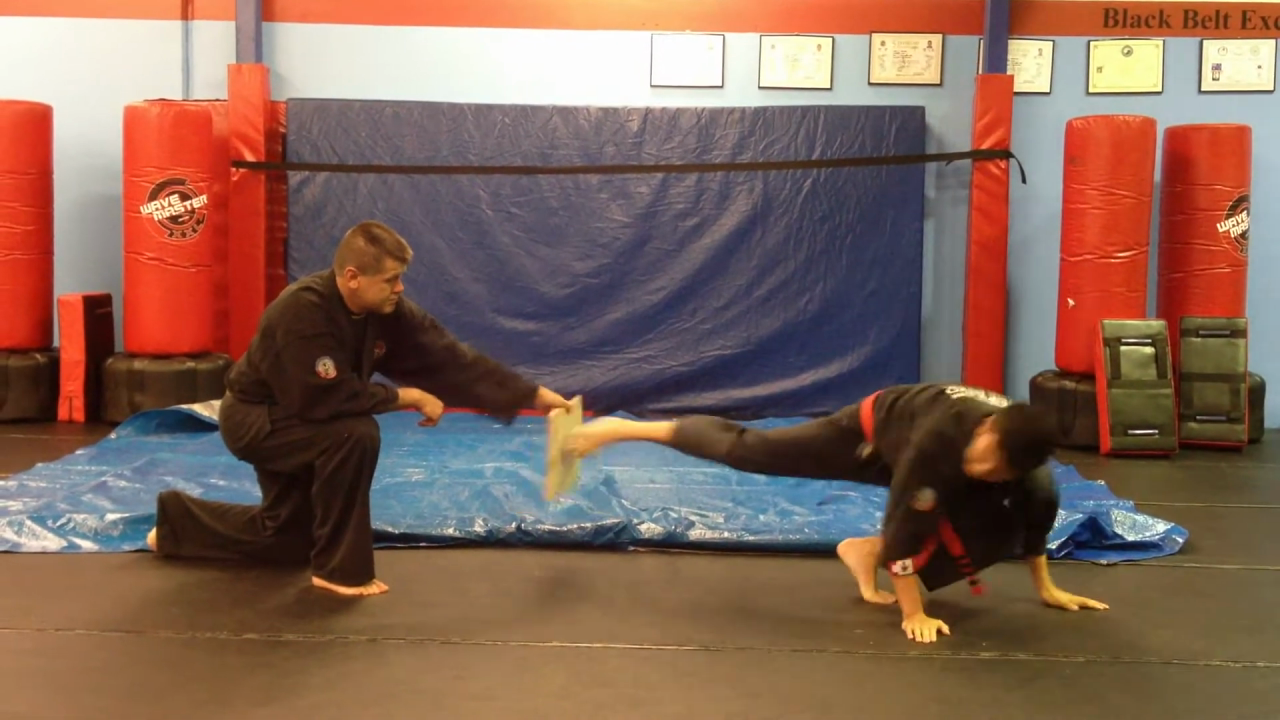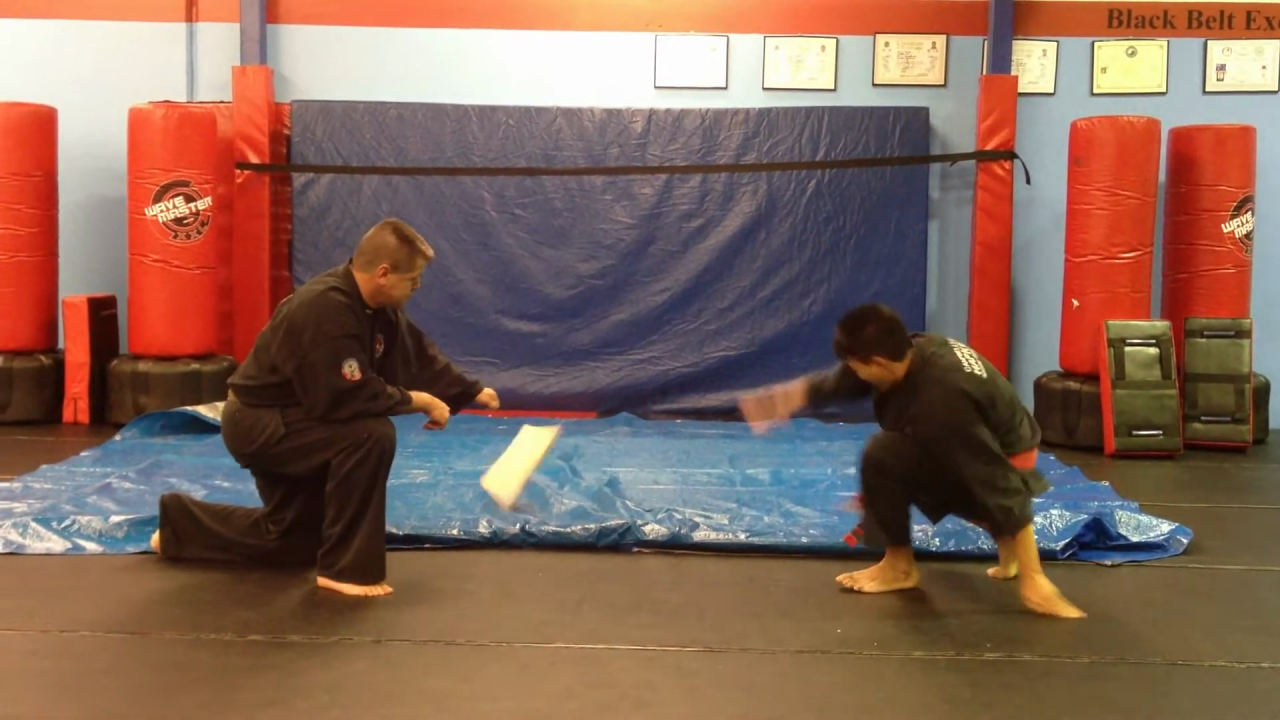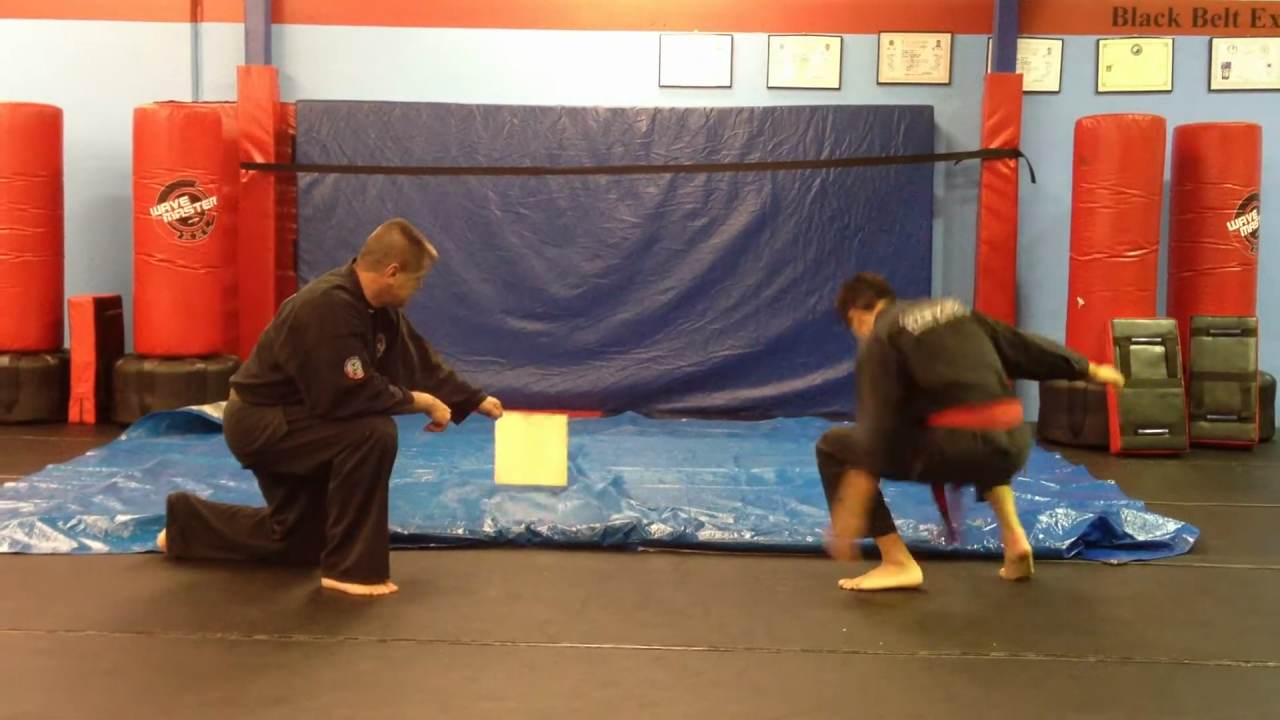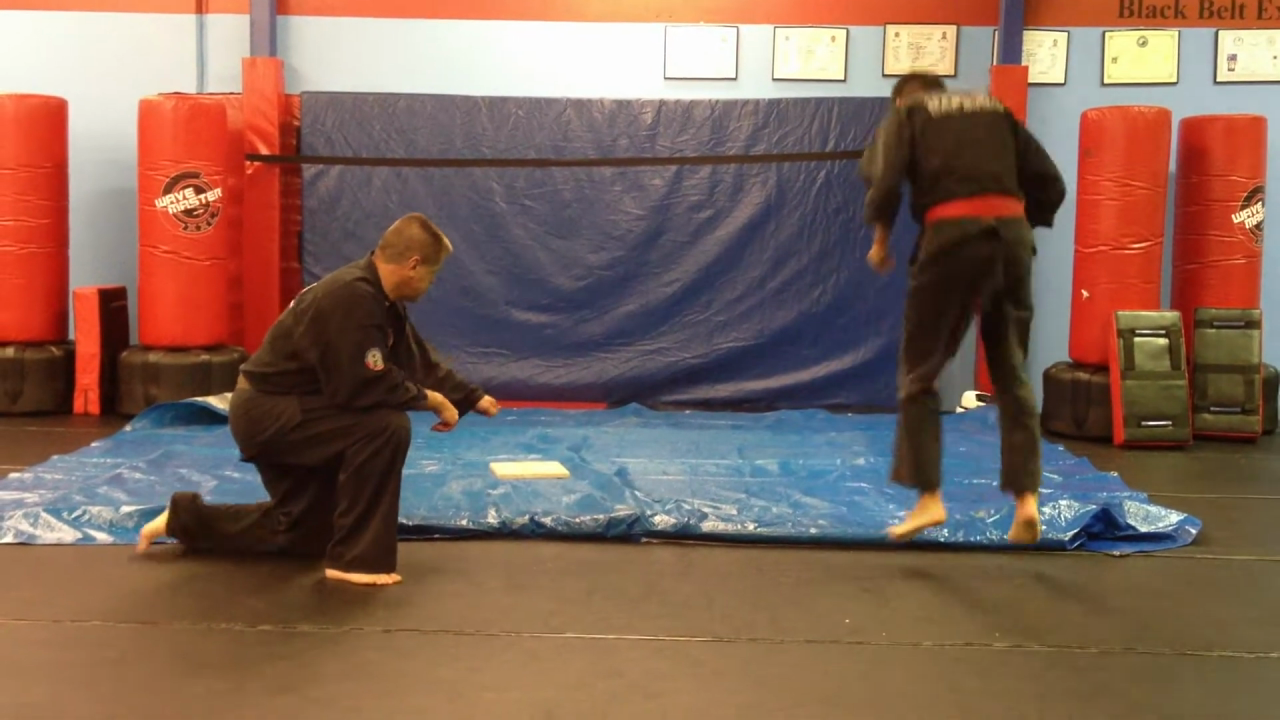
dt=0.4s
person 1, frame 1
left shoulder: (1021, 462)
right shoulder: (940, 437)
left elbow: (1037, 517)
right elbow: (906, 517)
left wrist: (1045, 585)
right wrist: (912, 610)
right hip: (877, 429)
left knee: (1001, 534)
right knee: (749, 450)
left ankle: (867, 554)
right ankle: (627, 429)
person 1, frame 2
left shoulder: (944, 402)
right shoulder: (917, 348)
left elbow: (999, 483)
right elbow: (842, 382)
left wrist: (1033, 577)
right wrist: (791, 398)
left hip: (1009, 473)
right hip: (988, 459)
left knee: (882, 456)
left ankle: (898, 567)
person 1, frame 3
left shoulder: (880, 343)
right shoulder: (953, 311)
left elbow: (877, 425)
right elbow: (1026, 347)
left wrist: (851, 509)
right wrist: (1089, 370)
left hip: (961, 444)
right hip: (1012, 442)
left knee: (832, 449)
left ankle: (898, 564)
right ankle: (1014, 539)
person 1, frame 4
left shoulder: (905, 115)
right shoulder: (994, 109)
left elbow: (883, 181)
right elbow: (1050, 182)
left wrist: (881, 240)
left hip: (954, 237)
right hip: (1012, 234)
left knee: (921, 374)
right knee: (1010, 376)
left ankle: (927, 503)
right ankle: (1026, 501)
person 2, frame 1
left shoulder: (387, 310)
right shoulder: (302, 309)
left elbow: (450, 358)
right elbow: (324, 397)
left wrist: (533, 394)
right wrist: (407, 396)
left hip: (289, 419)
right hip: (253, 418)
left knee: (291, 535)
right knee: (354, 434)
left ankle: (176, 520)
right ankle: (339, 570)
person 2, frame 2
left shoulder: (377, 305)
right shoulder: (326, 310)
left elbow: (417, 356)
right elbow: (347, 399)
left wrist: (470, 391)
right wrist: (418, 401)
left hip: (283, 423)
right hip: (258, 423)
left knee: (296, 537)
right knee: (371, 435)
left ankle: (180, 523)
right ankle: (345, 568)
person 2, frame 3
left shoulder: (376, 307)
right shoulder: (330, 308)
left elbow: (418, 362)
right elbow: (349, 396)
left wrist: (475, 400)
right wrist: (420, 402)
left hip: (282, 422)
right hip: (260, 422)
left knee: (301, 536)
right knee: (373, 434)
left ankle: (187, 524)
right ankle: (349, 568)
person 2, frame 4
left shoulder: (378, 297)
right shoulder: (353, 299)
left elbow: (417, 362)
right elbow: (366, 389)
left wrist: (471, 397)
right wrist: (432, 401)
left hip: (271, 412)
right hip: (270, 412)
left knee: (302, 527)
right knee: (388, 427)
left ankle: (185, 520)
right ankle: (356, 558)
